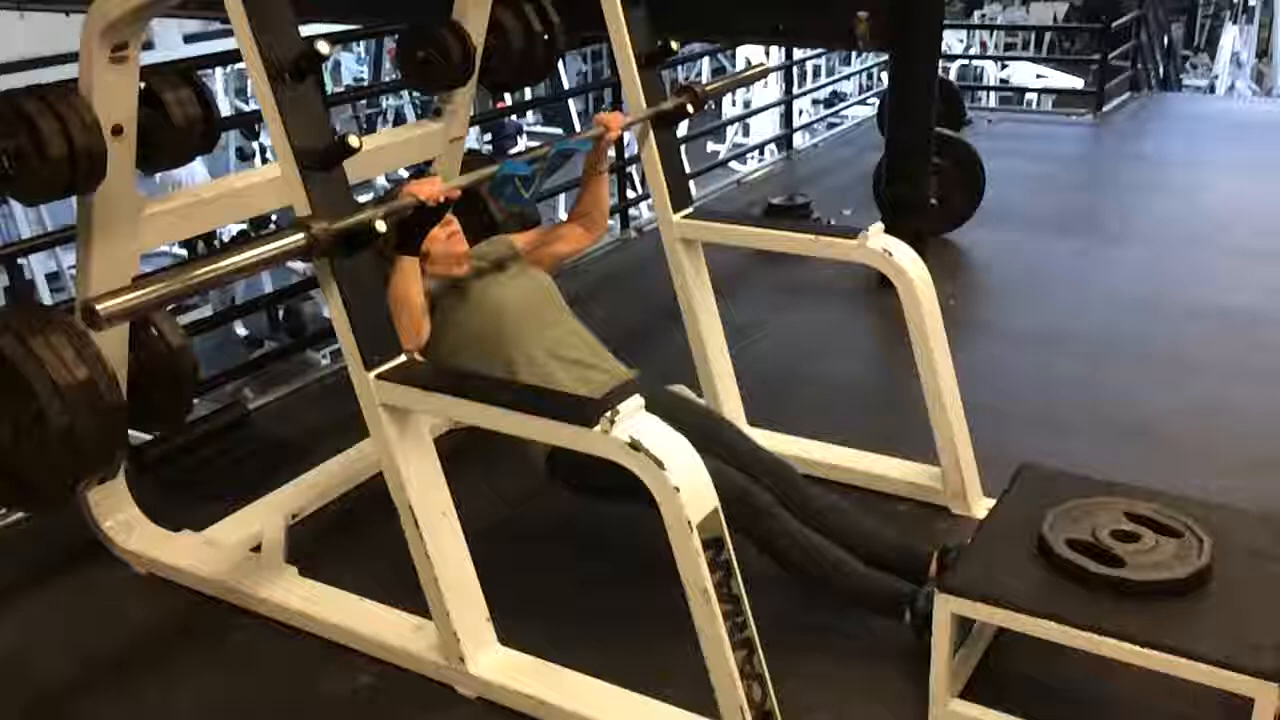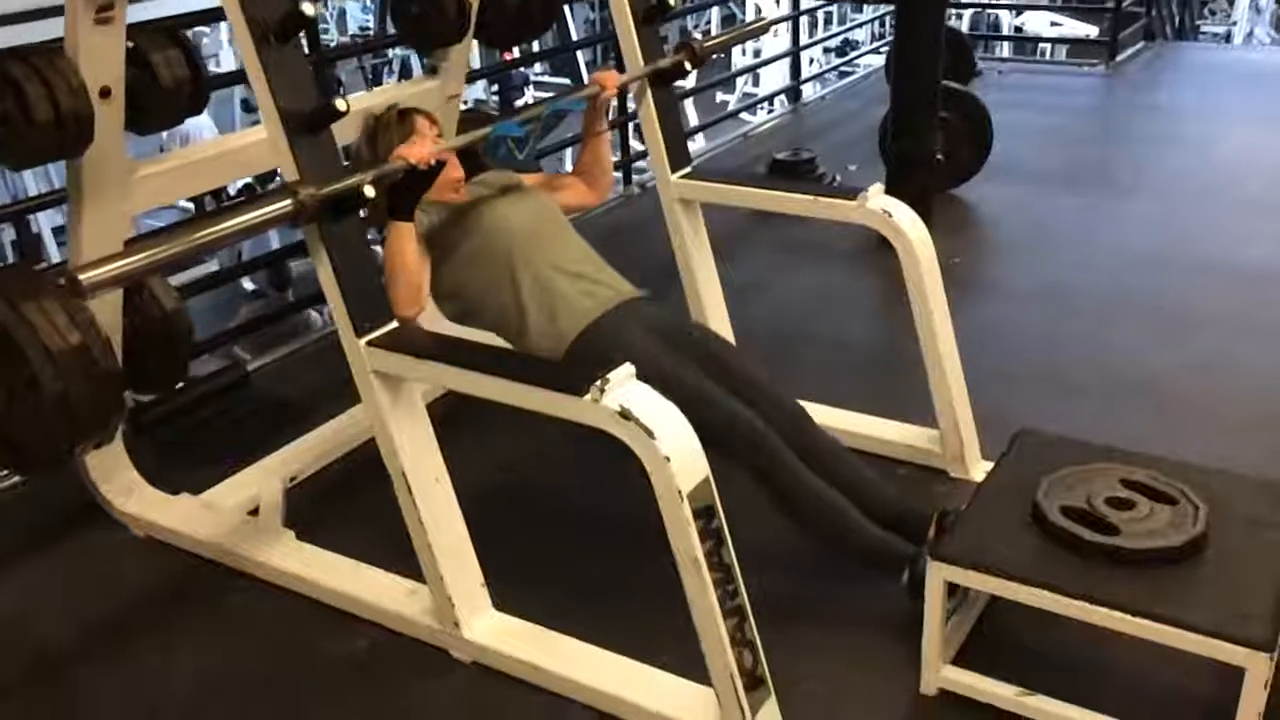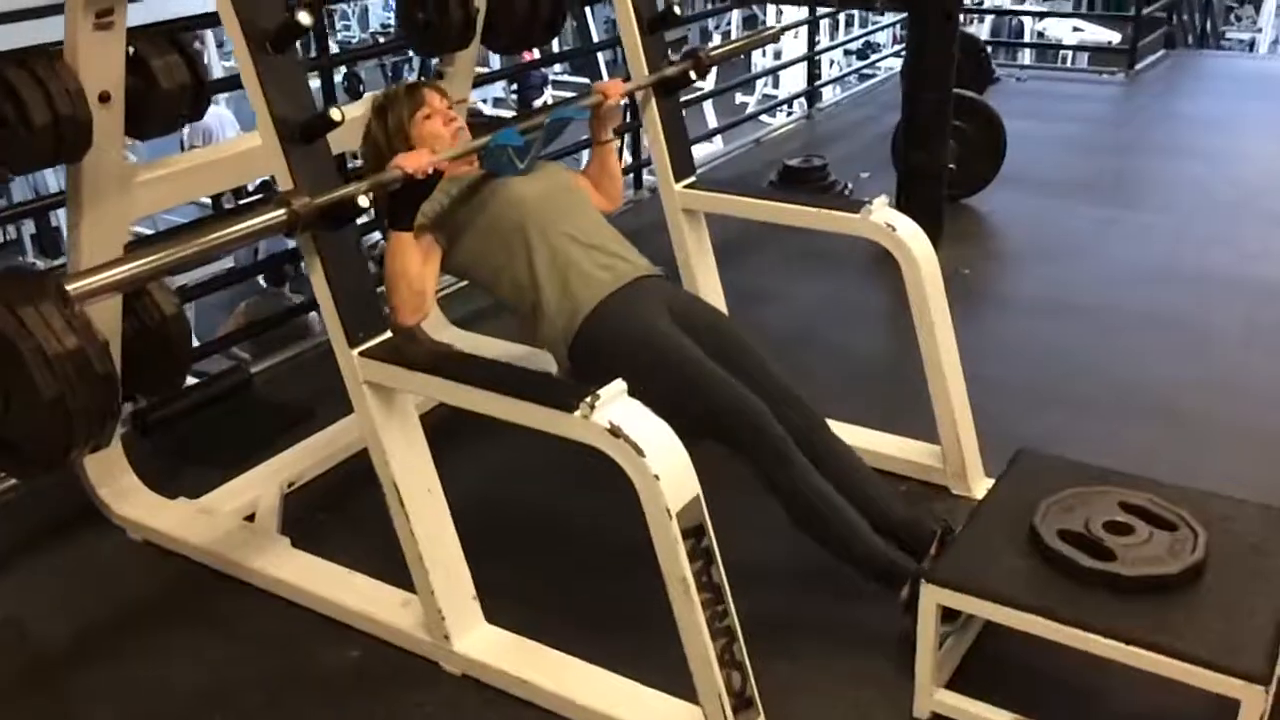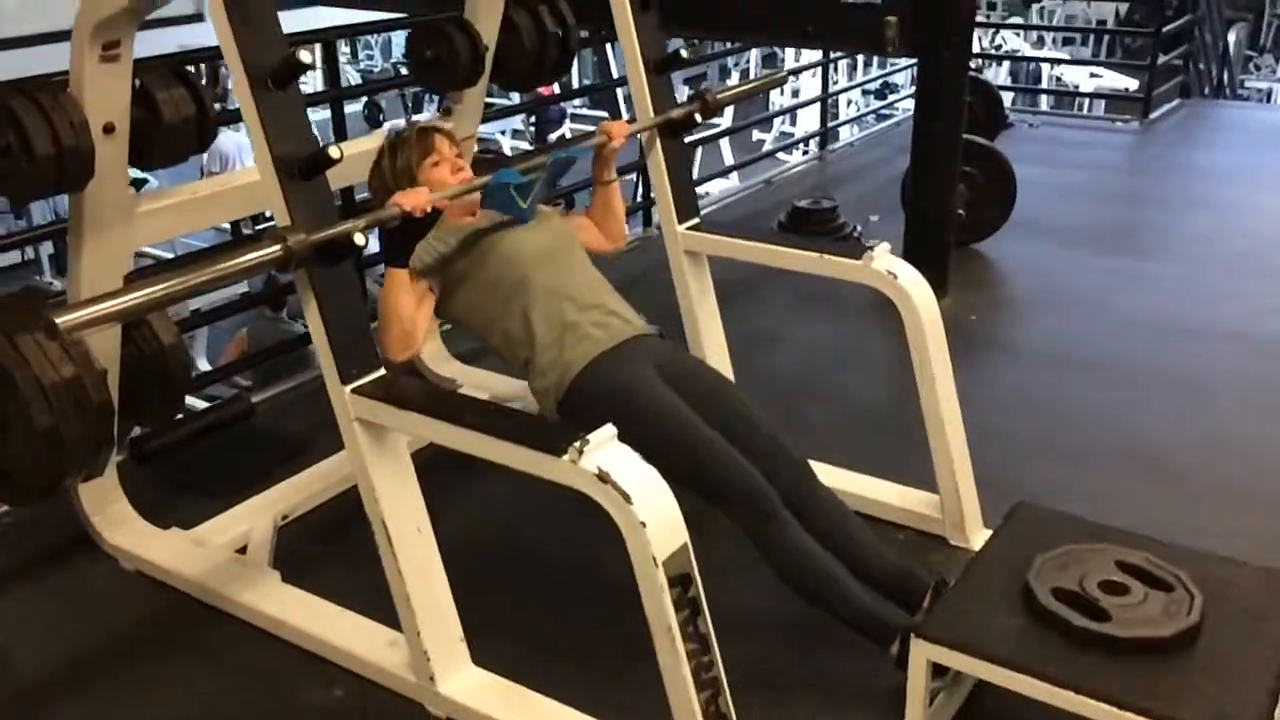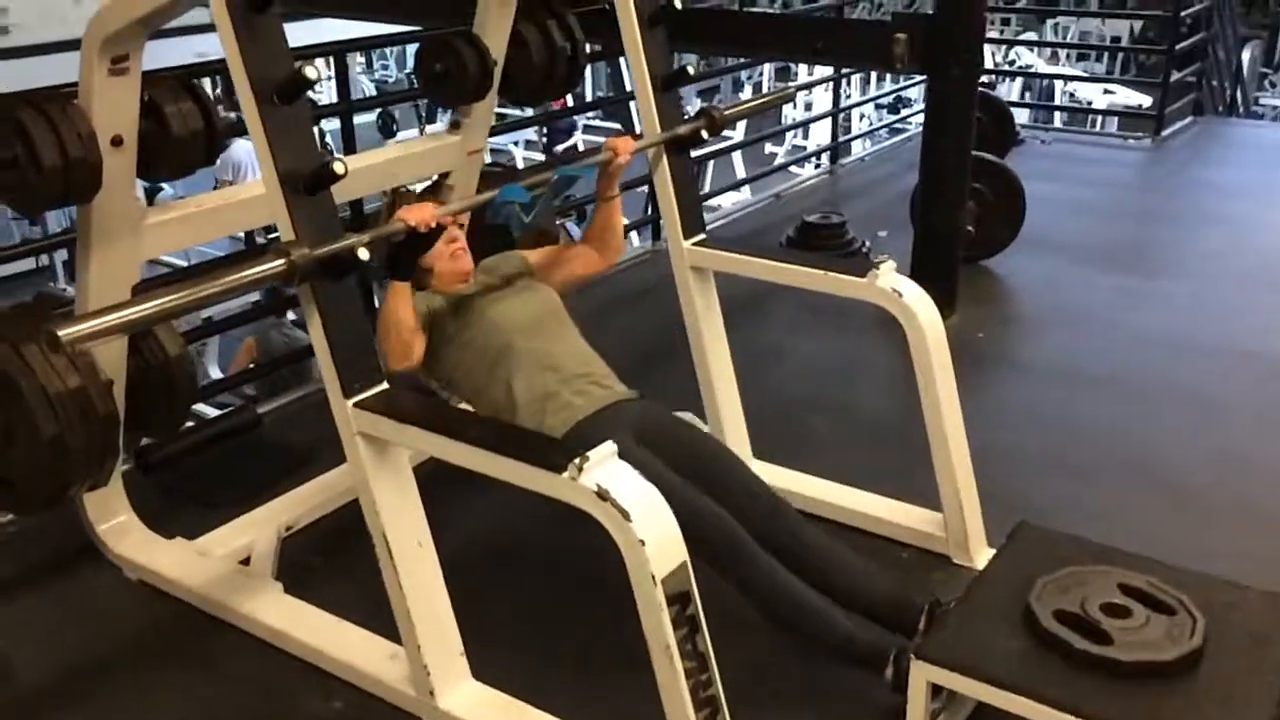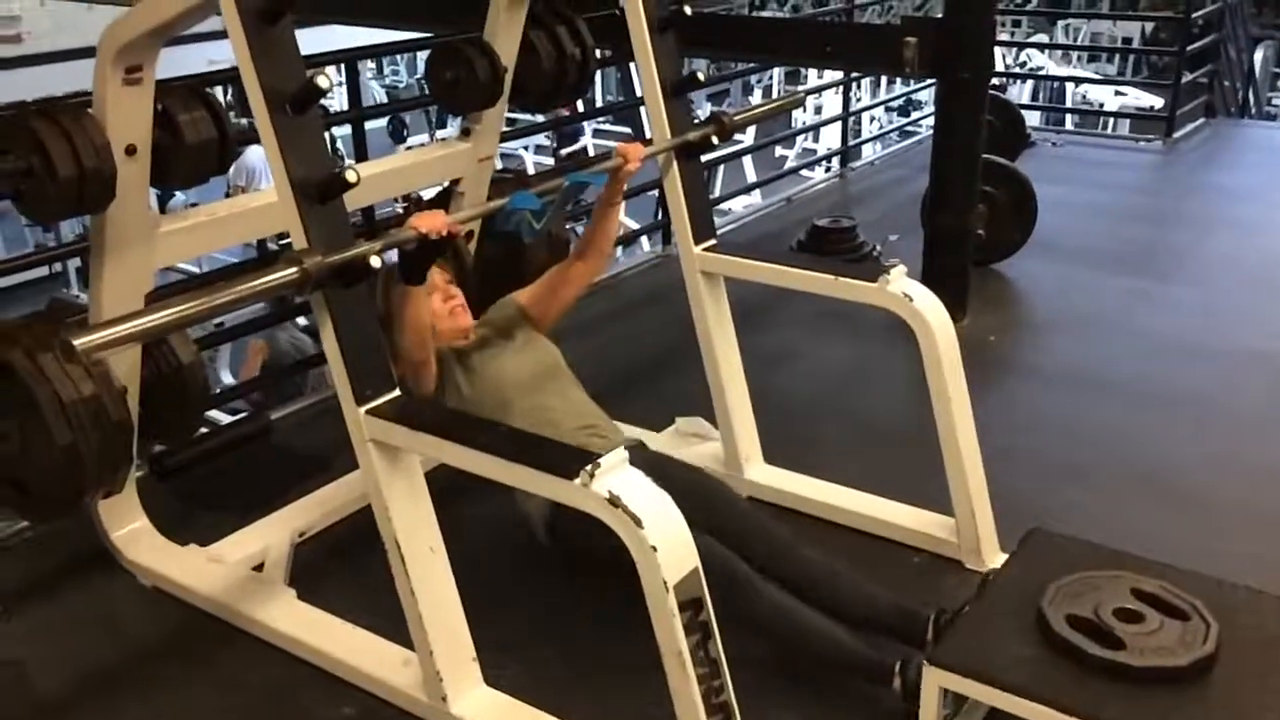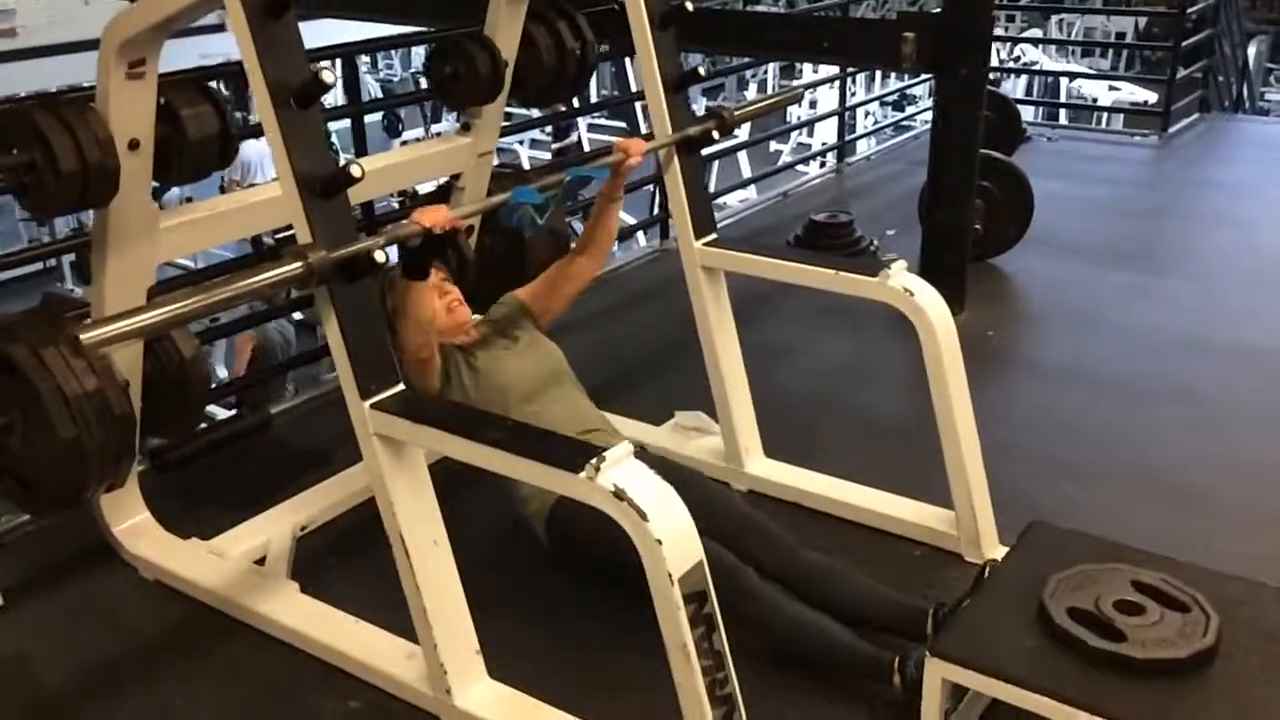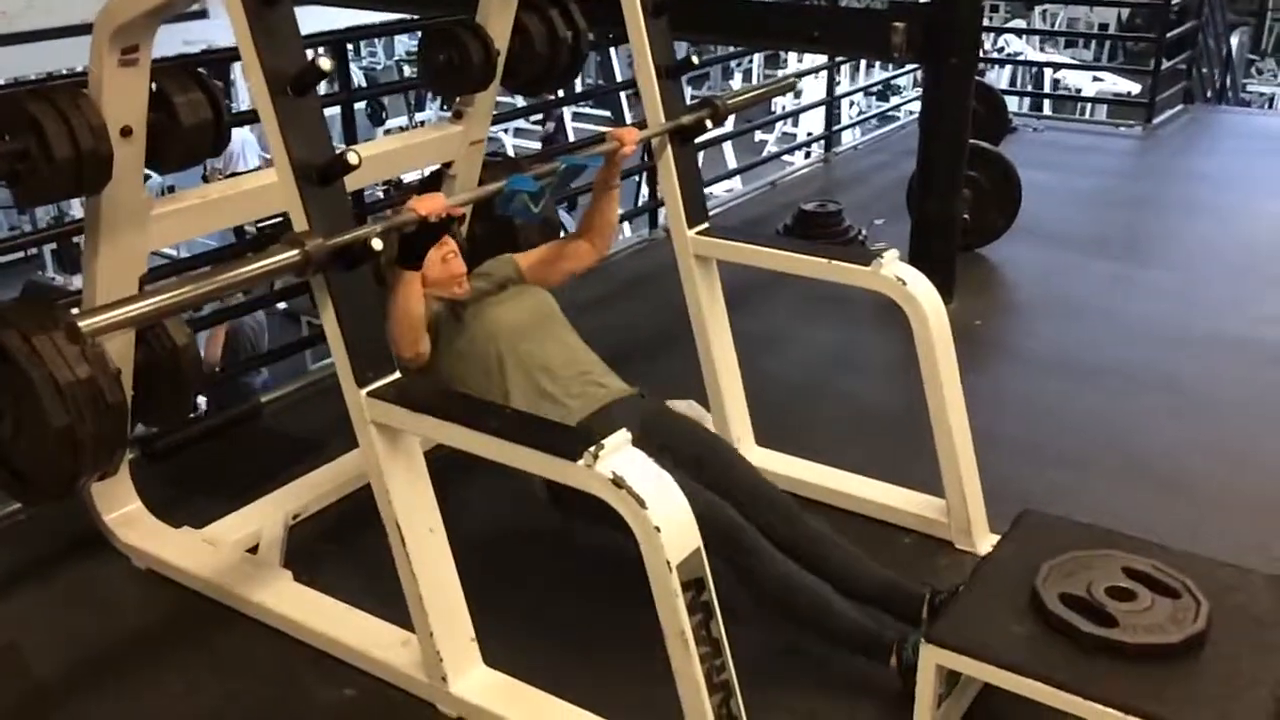
dt=0.2s
person 1, frame 1
left shoulder: (495, 253)
right shoulder: (428, 299)
left elbow: (585, 228)
right elbow: (407, 343)
left wrist: (599, 156)
right wrist: (410, 241)
left hip: (627, 389)
left knee: (776, 476)
right knee: (743, 502)
left ankle: (929, 565)
right ankle: (910, 604)
person 1, frame 2
left shoulder: (498, 182)
right shoulder: (427, 229)
left elbow: (594, 188)
right elbow: (406, 308)
left wrist: (597, 115)
right wrist: (401, 201)
left hip: (636, 314)
right hip: (588, 347)
left knee: (788, 421)
right knee: (752, 442)
left ankle: (926, 524)
right ankle: (909, 564)
person 1, frame 3
right shoulder: (433, 210)
left elbow: (608, 198)
right elbow: (409, 315)
left wrist: (602, 122)
right wrist: (399, 208)
left hip: (659, 295)
right hip: (603, 328)
left knee: (799, 424)
right knee: (765, 441)
left ankle: (928, 540)
right ankle: (907, 579)
person 1, frame 4
left shoulder: (510, 214)
right shoulder: (434, 257)
left elbow: (608, 235)
right elbow: (400, 348)
left wrist: (604, 163)
right wrist: (399, 243)
left hip: (650, 350)
right hip: (590, 384)
left knee: (791, 476)
right knee: (754, 499)
left ankle: (925, 594)
right ankle: (900, 636)
person 1, frame 5
left shoulder: (505, 272)
right shoulder: (429, 321)
left elbow: (601, 253)
right elbow: (397, 359)
left wrist: (608, 182)
right wrist: (400, 260)
left hip: (631, 411)
right hip: (572, 444)
left knee: (772, 517)
right knee: (726, 542)
left ankle: (920, 617)
right ankle: (893, 660)
person 1, frame 6
left shoulder: (504, 327)
right shoulder: (437, 378)
left elbow: (586, 267)
right elbow: (414, 351)
left wrist: (612, 192)
right wrist: (412, 263)
left hip: (629, 459)
left knee: (770, 543)
right knee: (726, 576)
left ankle: (928, 625)
right ankle: (898, 672)
person 1, frame 7
left shoulder: (507, 320)
right shoulder: (440, 377)
left elbow: (586, 259)
right elbow: (416, 351)
left wrist: (613, 185)
right wrist: (415, 259)
left hip: (629, 461)
right hip: (574, 500)
left knee: (768, 543)
right knee: (726, 578)
left ankle: (931, 622)
right ankle: (900, 670)
person 1, frame 8
left shoulder: (498, 273)
right shoulder: (430, 321)
left elbow: (590, 246)
right elbow: (407, 351)
left wrist: (609, 171)
right wrist: (411, 251)
left hip: (631, 409)
left knee: (774, 509)
right knee: (732, 537)
left ankle: (923, 605)
right ankle: (897, 648)
